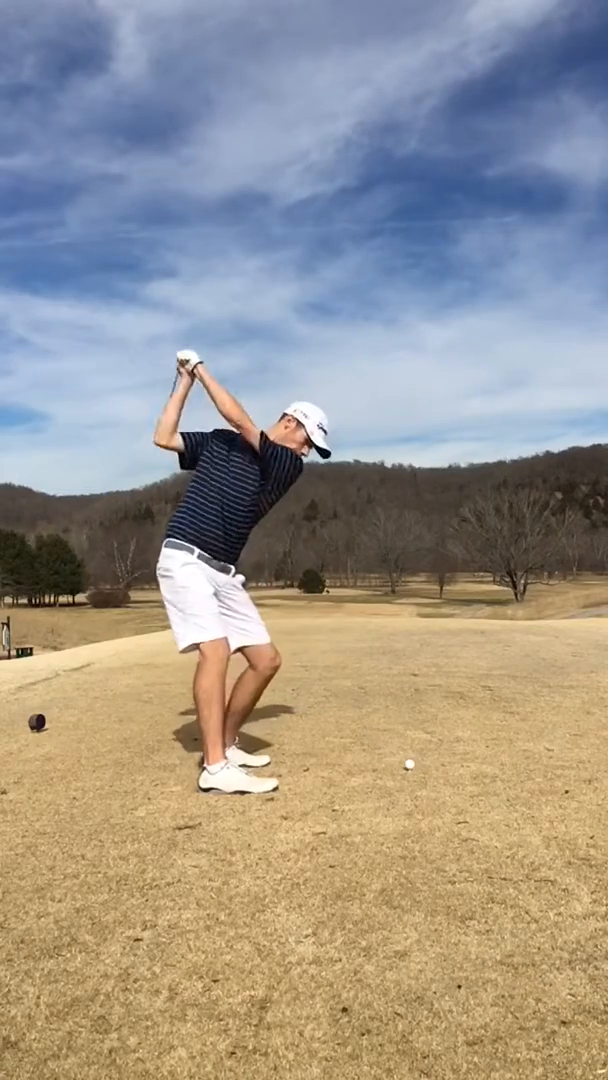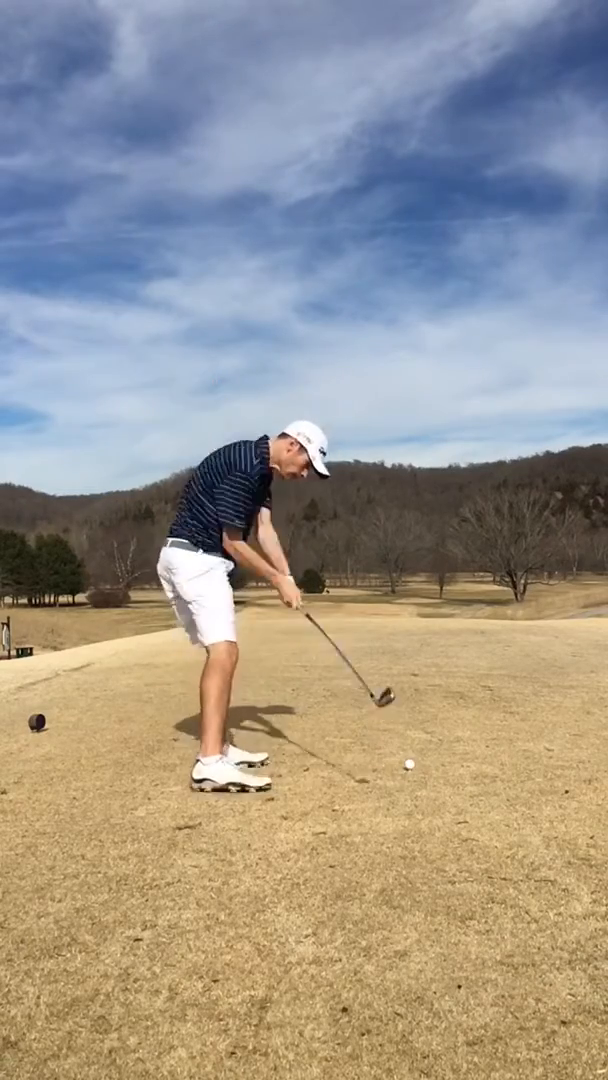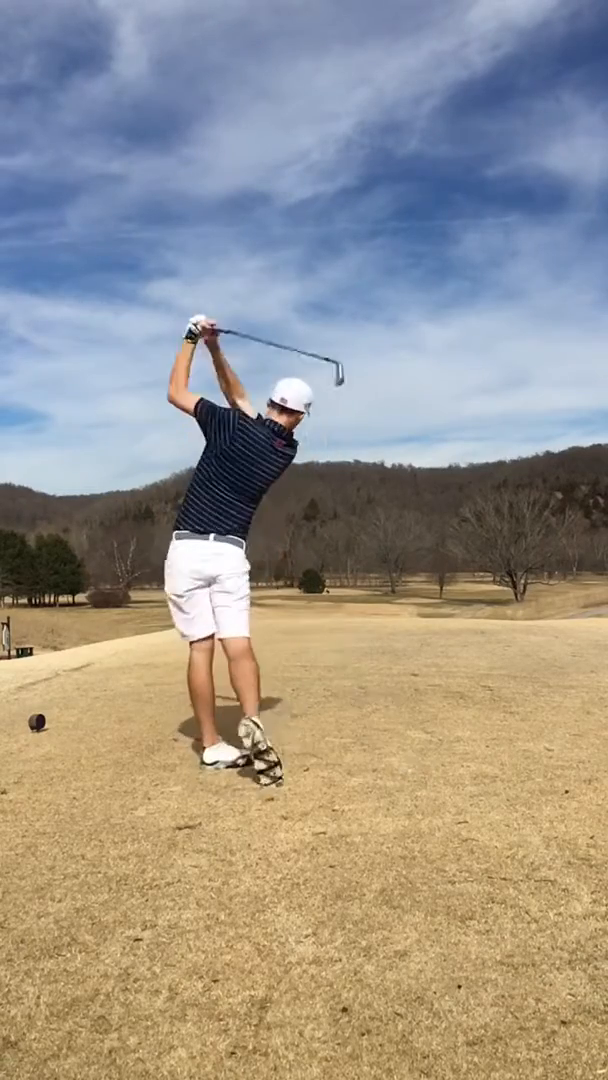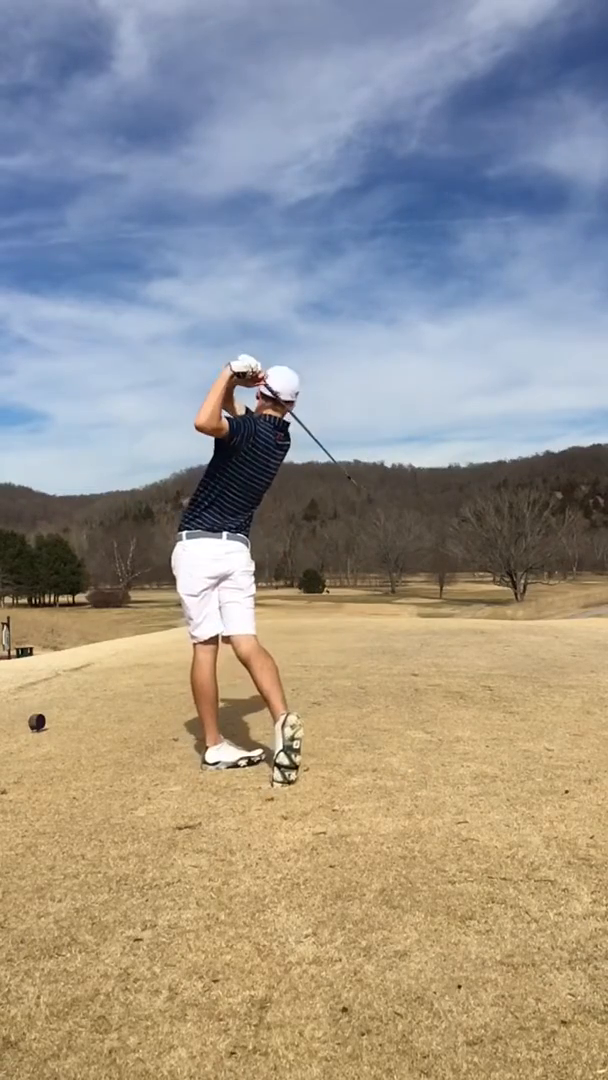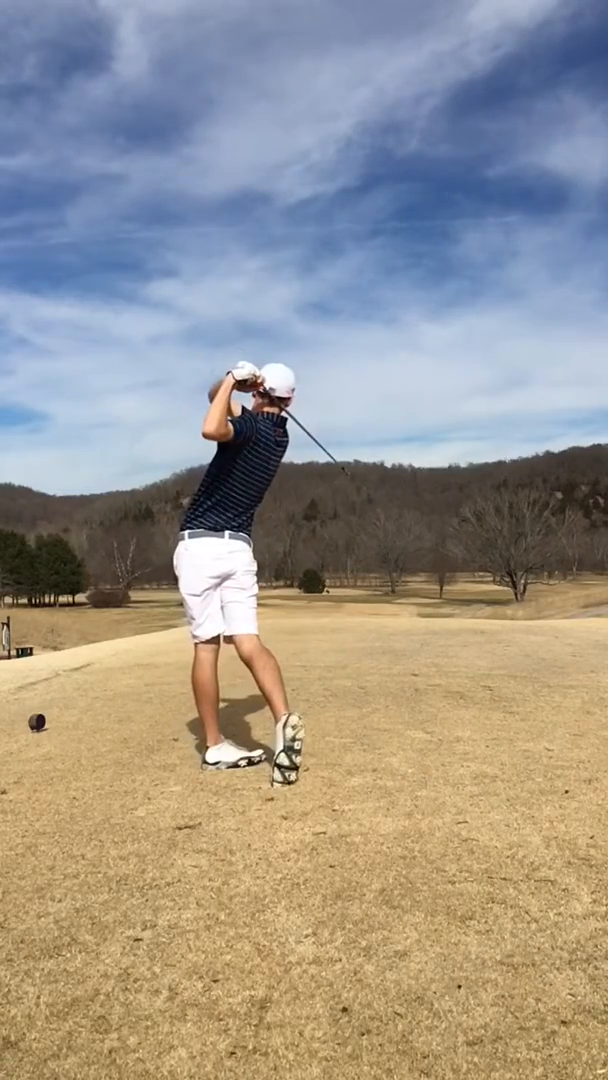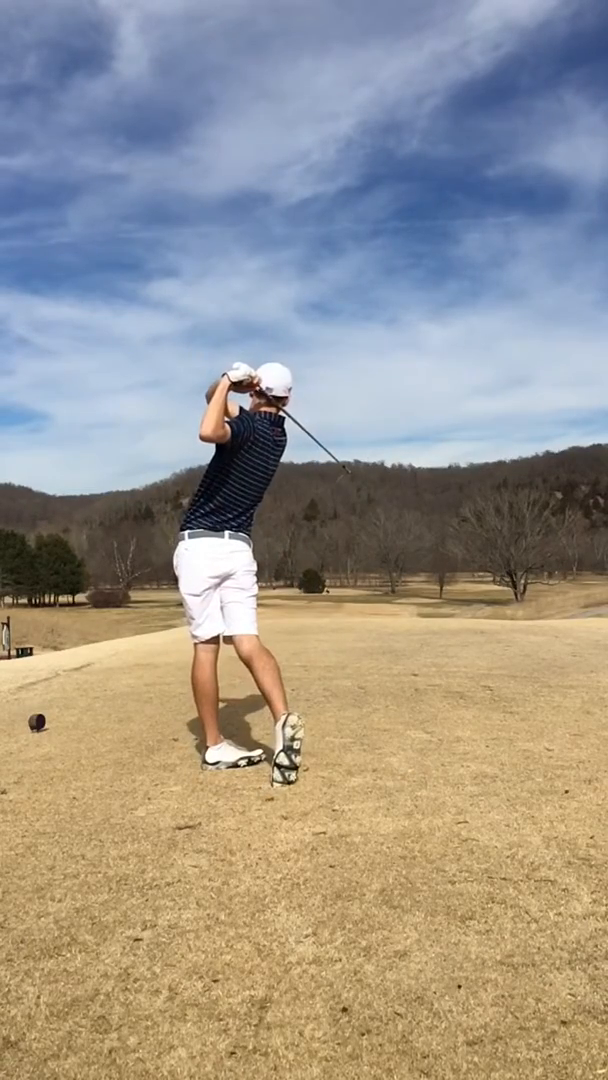
dt=0.3s
person 1, frame 1
left shoulder: (287, 466)
right shoulder: (216, 442)
left elbow: (239, 420)
right elbow: (162, 437)
left wrist: (200, 369)
right wrist: (186, 379)
left hip: (223, 572)
right hip: (184, 561)
left knee: (266, 660)
right knee: (214, 650)
left ankle: (226, 744)
right ankle: (216, 767)
person 1, frame 2
left shoulder: (262, 472)
right shoulder: (241, 468)
left elbow: (265, 529)
right elbow: (233, 544)
left wrist: (285, 575)
right wrist: (277, 579)
left hip: (180, 555)
right hip: (200, 561)
left knee: (216, 650)
right knee: (222, 654)
left ankle: (217, 746)
right ankle: (210, 765)
person 1, frame 3
left shoulder: (234, 427)
right shoulder: (287, 452)
left elbow: (176, 394)
right elbow: (239, 400)
left wrist: (194, 340)
right wrist: (215, 348)
left hip: (186, 548)
right hip: (227, 552)
left knee: (200, 646)
right knee: (238, 646)
left ankle: (212, 745)
right ankle: (250, 725)
person 1, frame 4
left shoulder: (250, 430)
right shoulder: (280, 438)
left elbow: (205, 422)
right elbow: (225, 402)
left wrist: (232, 373)
right wrist: (235, 379)
left hip: (198, 548)
right hip: (235, 550)
left knee: (205, 647)
right knee: (246, 644)
left ankle: (215, 746)
right ankle: (283, 719)
person 1, frame 5
left shoulder: (252, 426)
right shoulder: (279, 434)
left elbow: (211, 430)
right elbow: (218, 398)
left wrist: (234, 379)
right wrist: (232, 384)
left hip: (200, 547)
right hip: (238, 548)
left knee: (206, 645)
right knee: (249, 643)
left ankle: (214, 746)
right ankle: (284, 719)
person 1, frame 6
left shoulder: (249, 425)
right shoulder: (278, 434)
left elbow: (209, 432)
right elbow: (215, 399)
left wrist: (229, 380)
right wrist: (227, 385)
left hip: (200, 546)
right hip: (238, 548)
left knee: (206, 645)
right knee: (248, 643)
left ankle: (215, 746)
right ankle: (283, 719)
